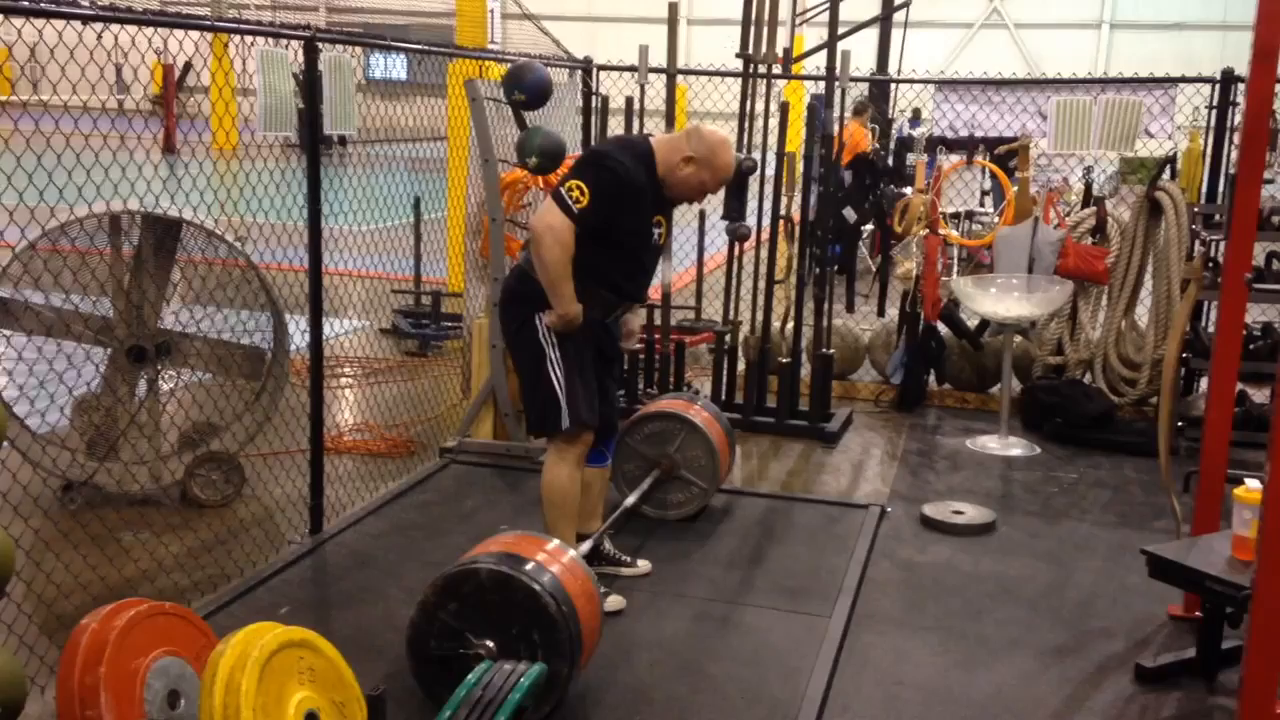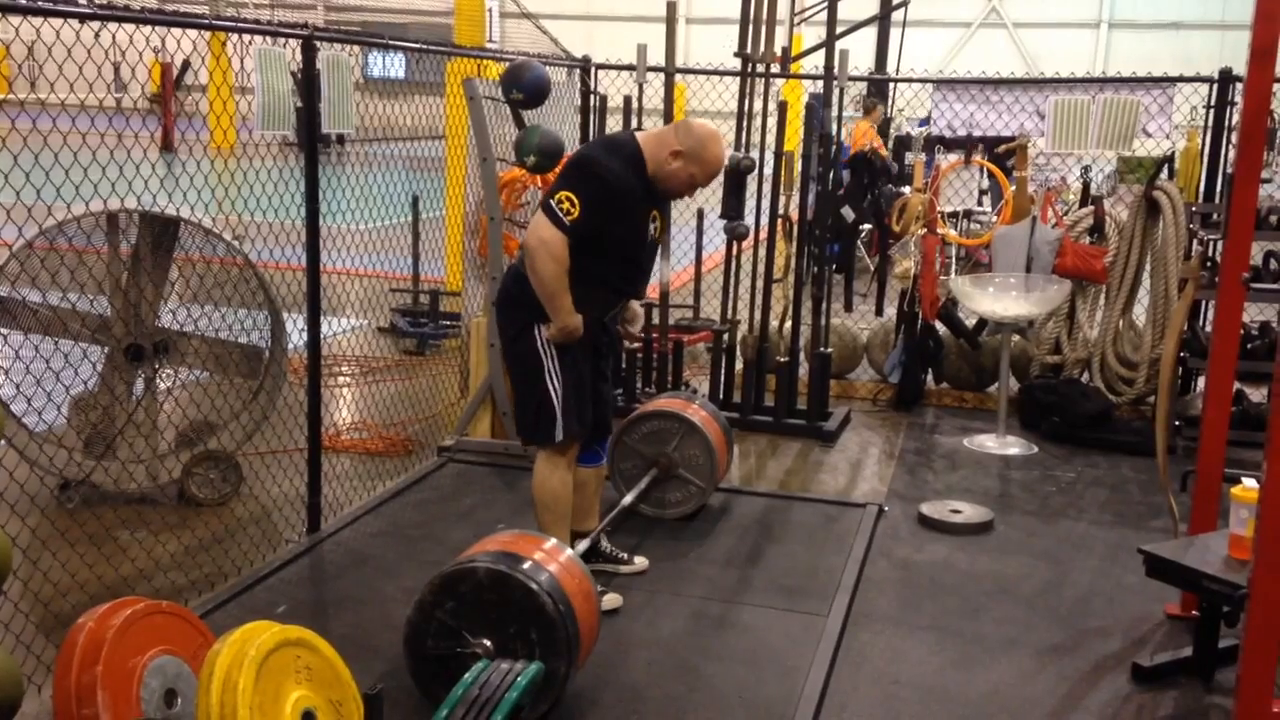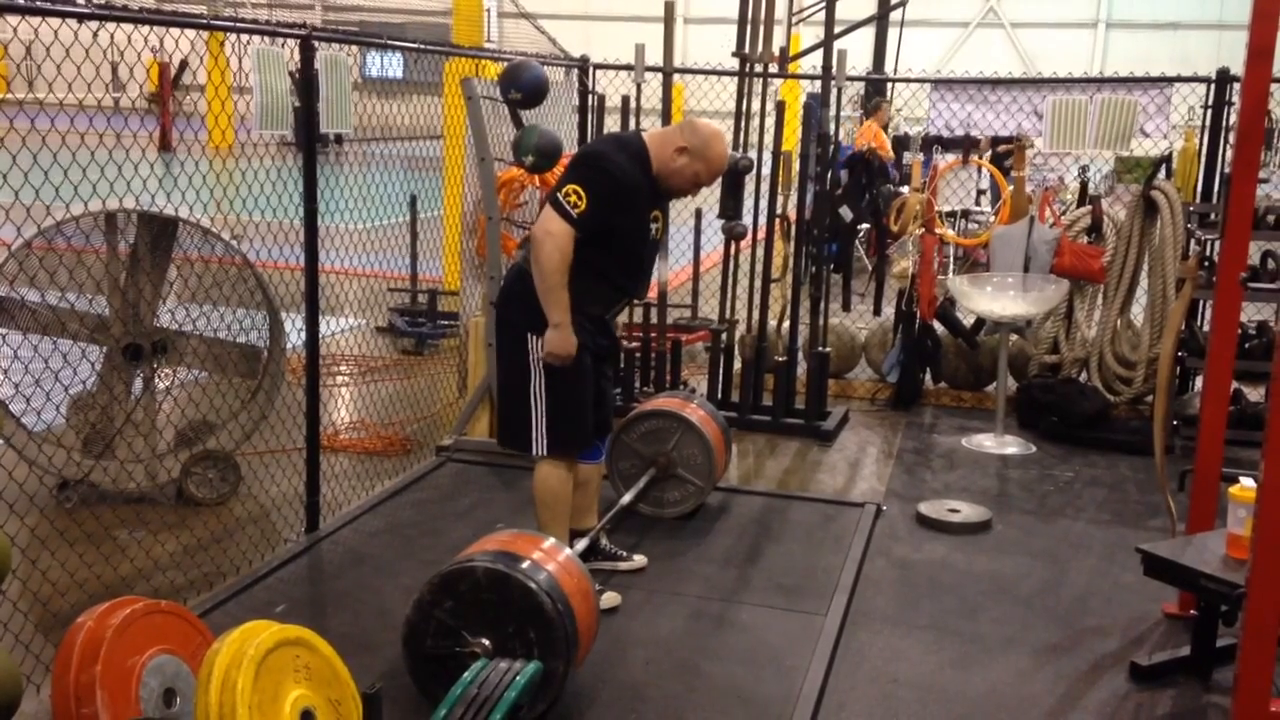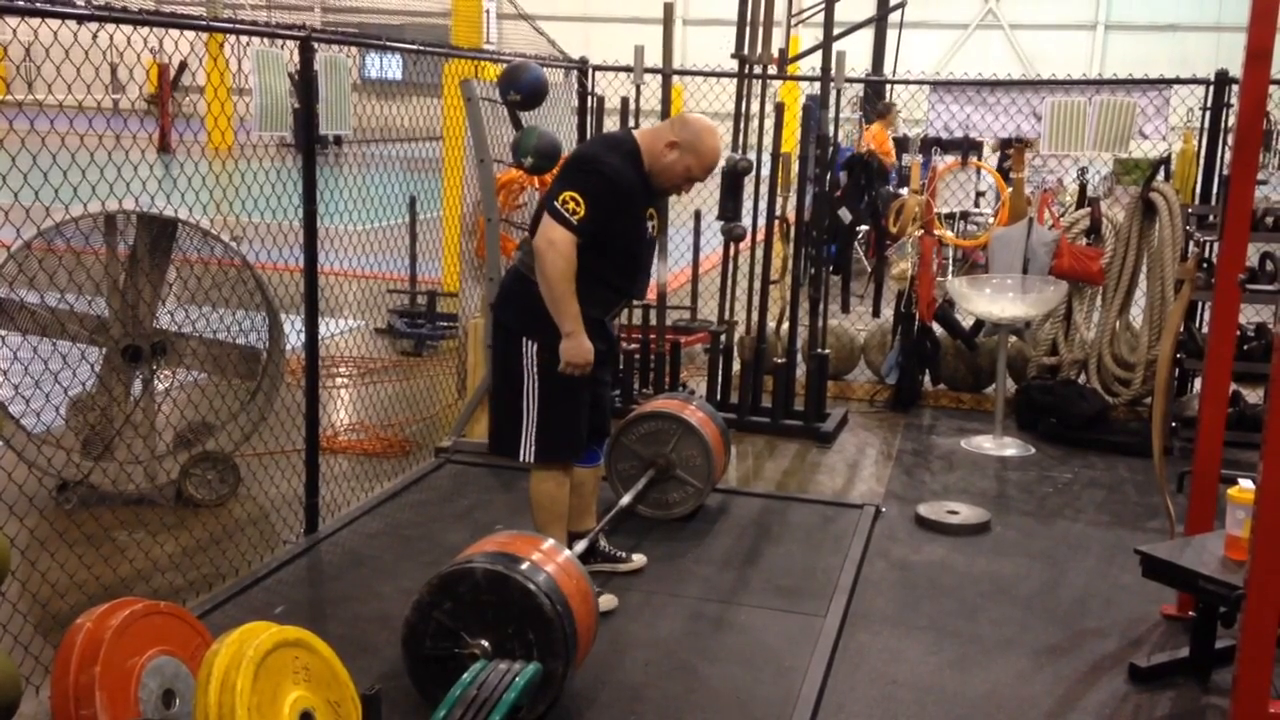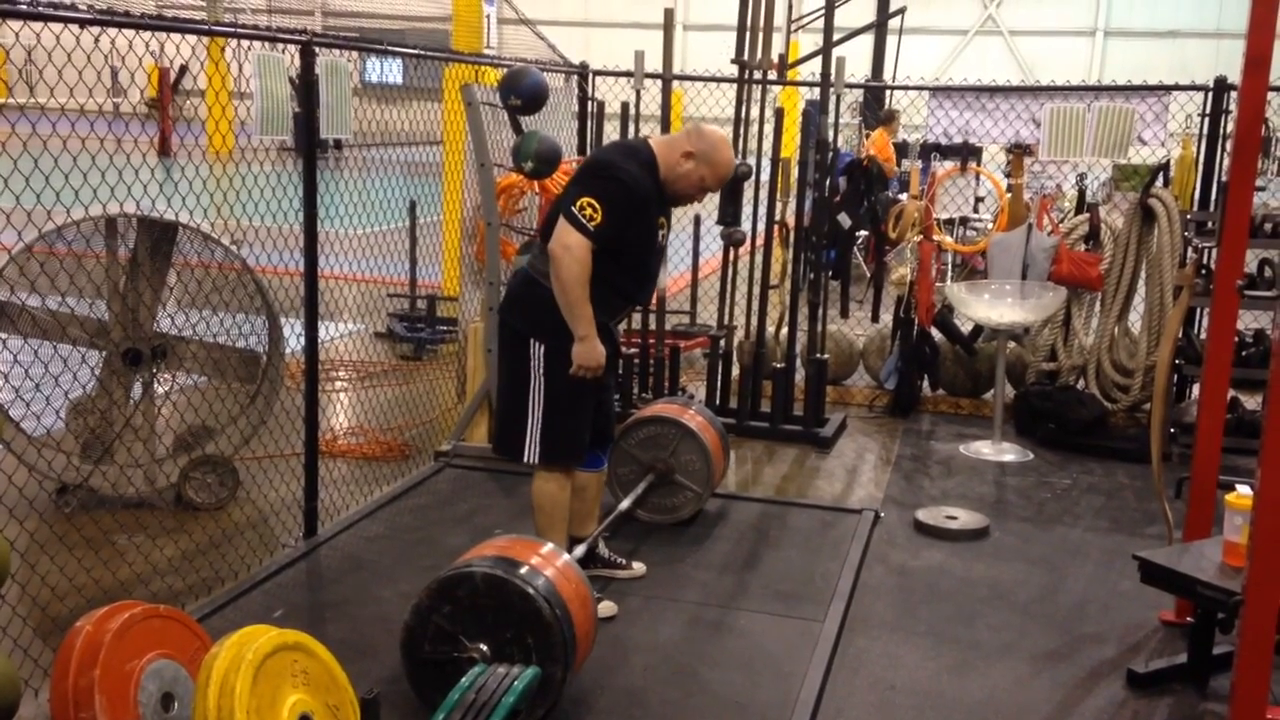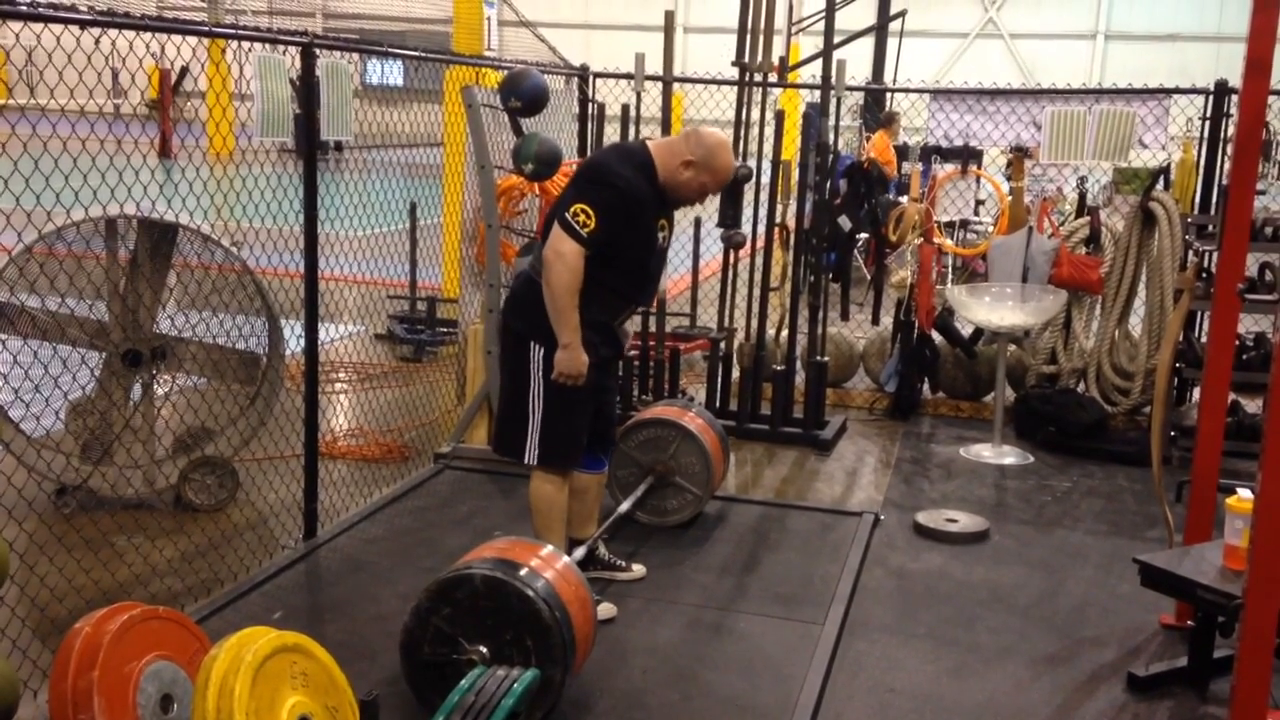
dt=0.5s
person 1, frame 1
left shoulder: (657, 184)
right shoulder: (616, 168)
right elbow: (548, 226)
left wrist: (626, 310)
right wrist: (564, 307)
left hip: (594, 315)
right hip: (548, 310)
left knee: (600, 434)
right knee: (573, 433)
left ankle: (590, 545)
person 1, frame 2
left shoulder: (649, 177)
right shoulder: (604, 171)
right elbow: (542, 240)
left wrist: (625, 300)
right wrist: (562, 319)
left hip: (590, 316)
right hip: (545, 317)
left knee: (593, 435)
right knee: (562, 440)
left ankle: (587, 544)
person 1, frame 3
left shoulder: (649, 176)
right shoulder: (610, 167)
right elbow: (550, 234)
left wrist: (601, 317)
right wrist: (558, 325)
left hip: (589, 317)
right hip: (547, 319)
left knee: (591, 433)
right knee: (558, 443)
left ankle: (586, 543)
person 1, frame 4
left shoulder: (642, 175)
right shoulder: (603, 168)
right elbow: (551, 243)
right wrist: (570, 334)
left hip: (586, 321)
right hip: (545, 323)
left knee: (589, 438)
right knee: (554, 449)
left ankle: (585, 544)
person 1, frame 5
left shoulder: (651, 182)
right shoulder: (620, 175)
right elbow: (567, 247)
left wrist: (596, 332)
right wrist: (584, 336)
left hip: (588, 325)
right hip: (551, 325)
left knee: (593, 443)
right knee: (556, 452)
left ankle: (584, 550)
person 1, frame 6
left shoulder: (654, 183)
right shoulder: (615, 178)
right elbow: (561, 253)
left wrist: (613, 327)
right wrist: (568, 344)
left hip: (594, 328)
right hip: (552, 327)
left knee: (594, 446)
right knee: (555, 454)
left ankle: (584, 551)
